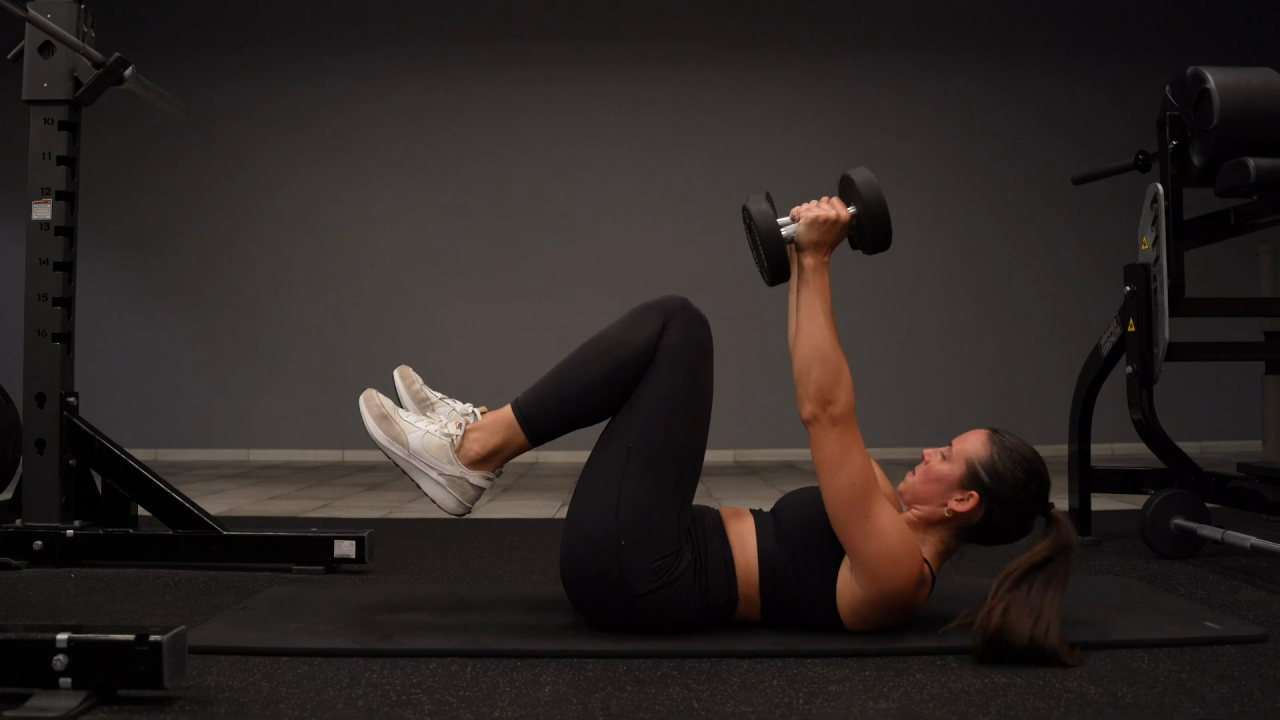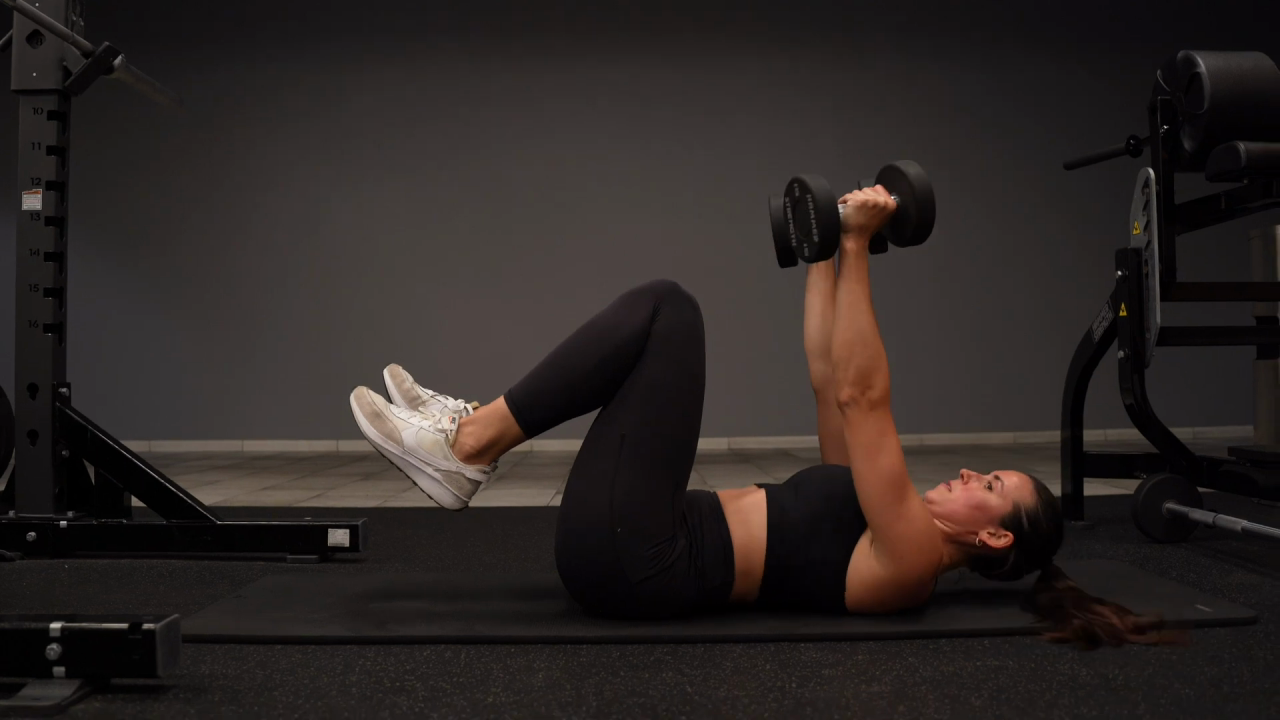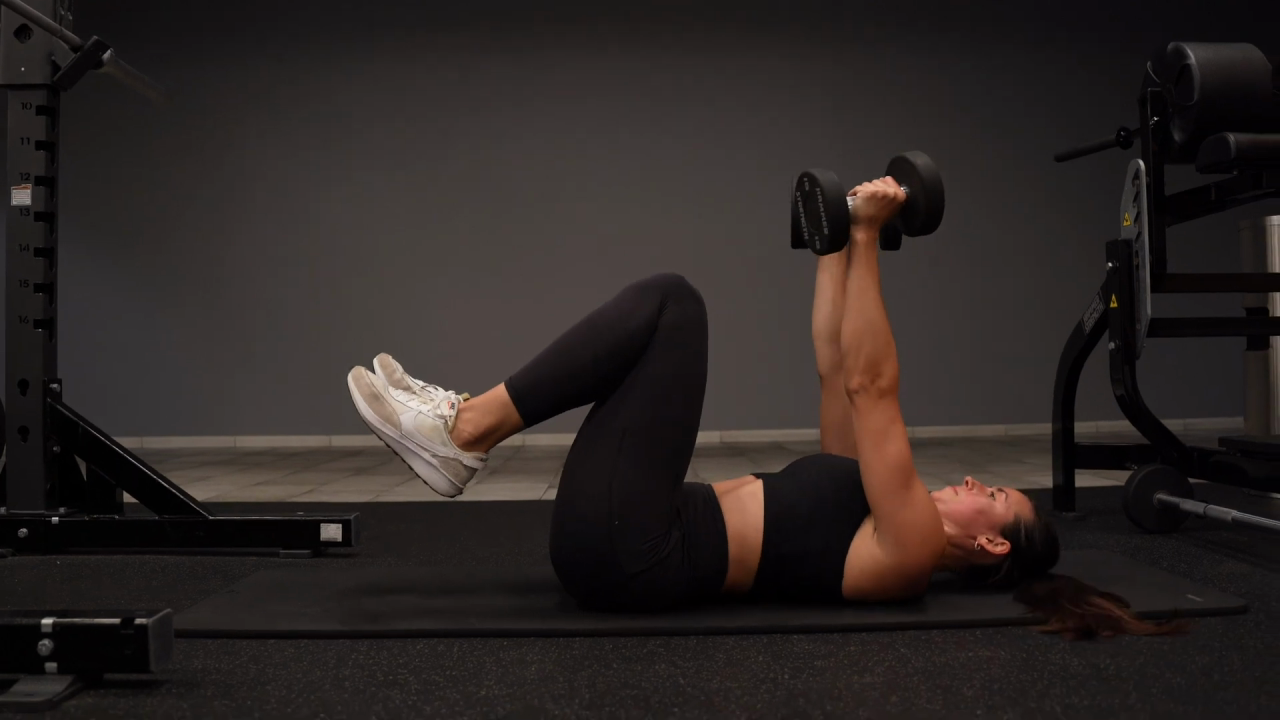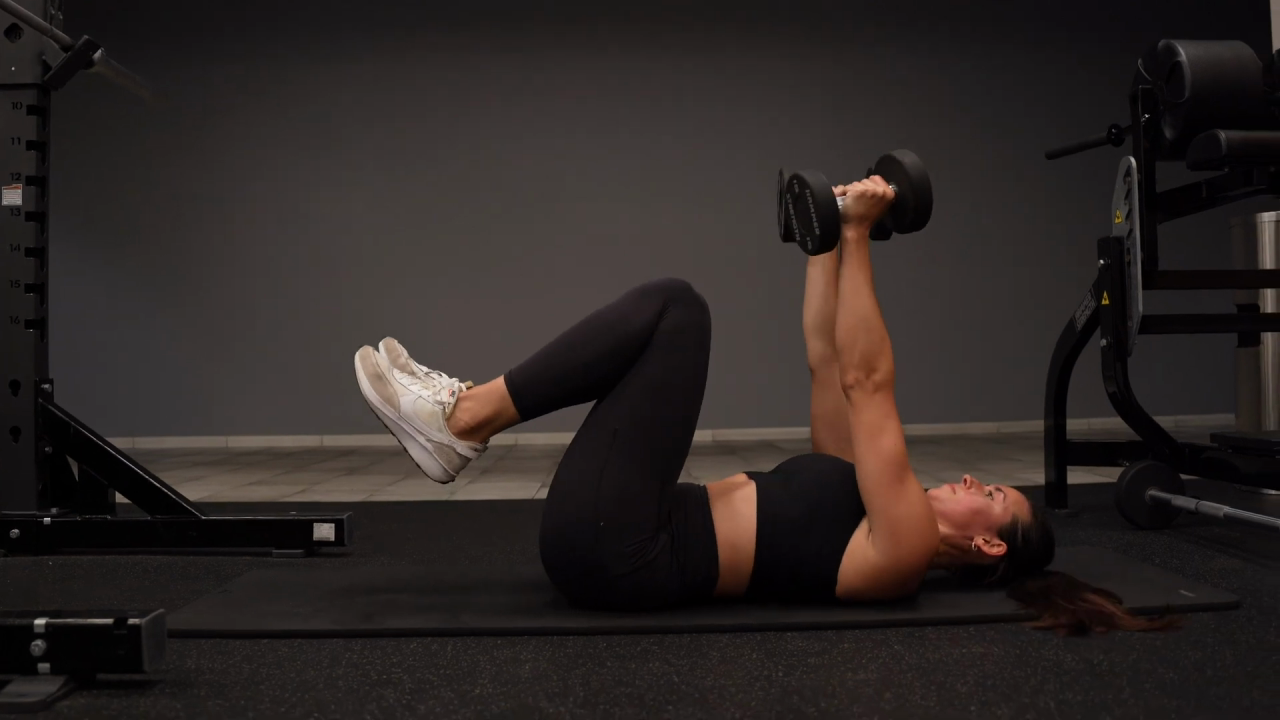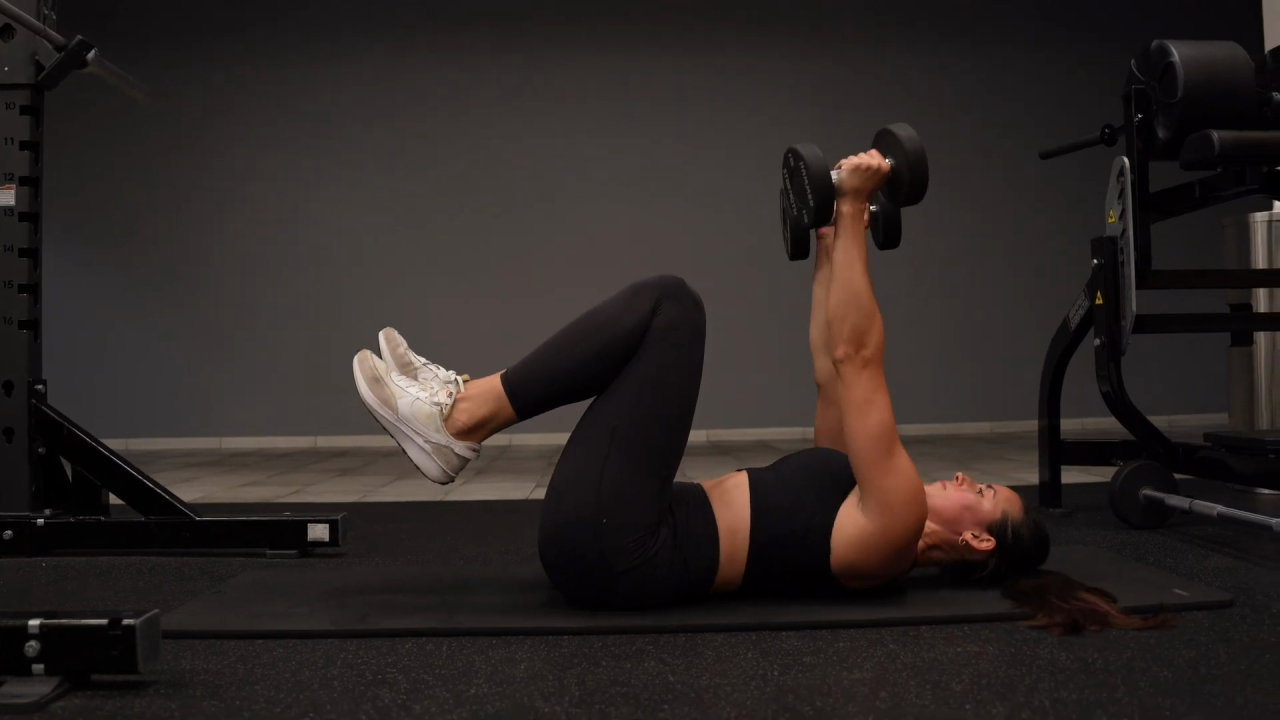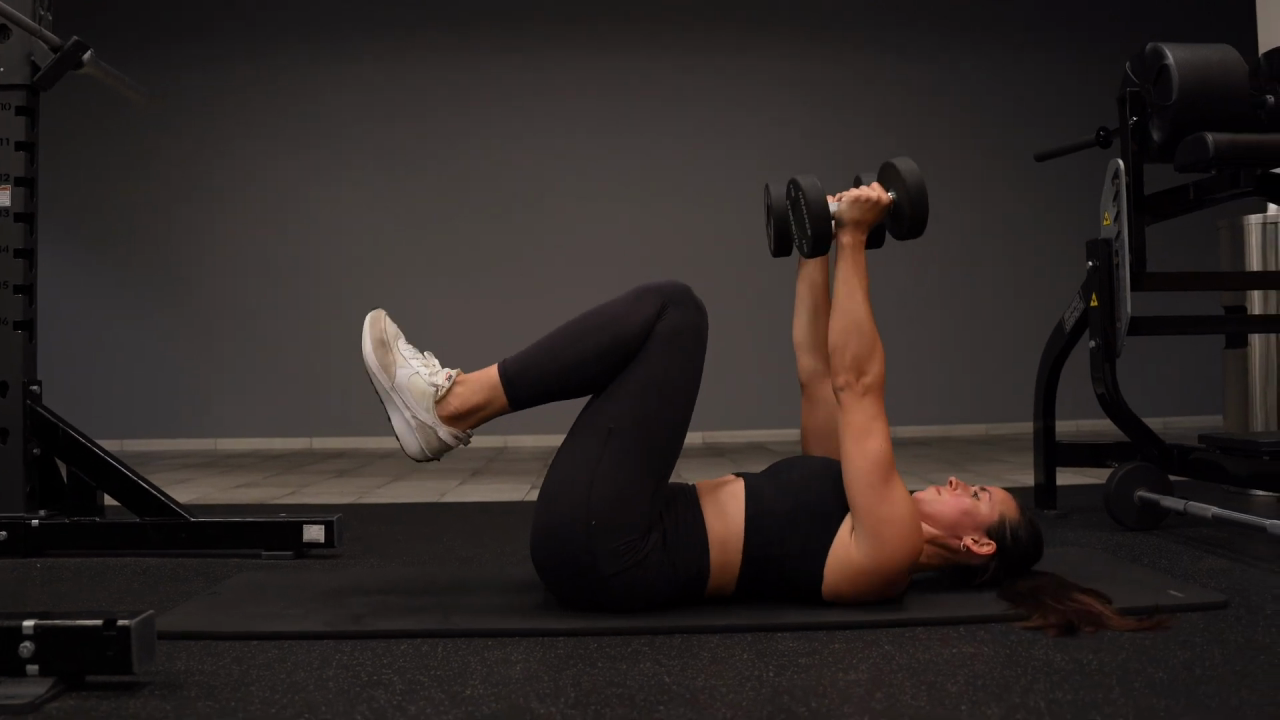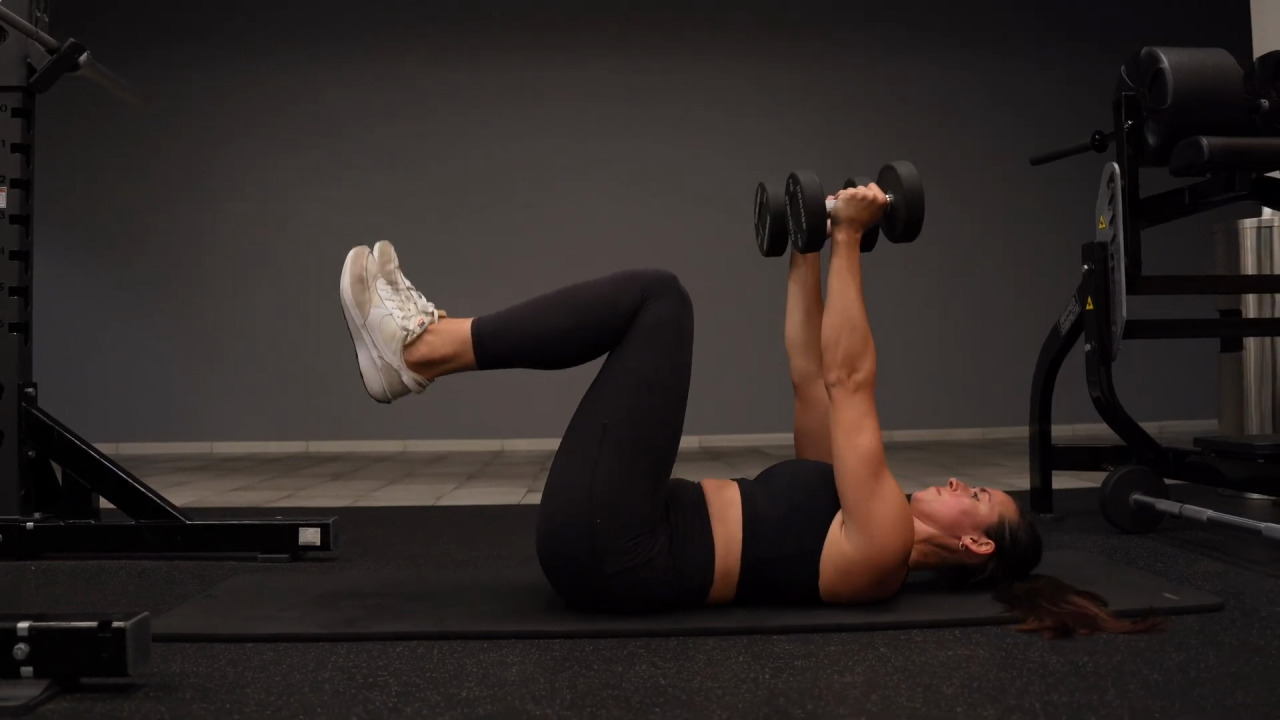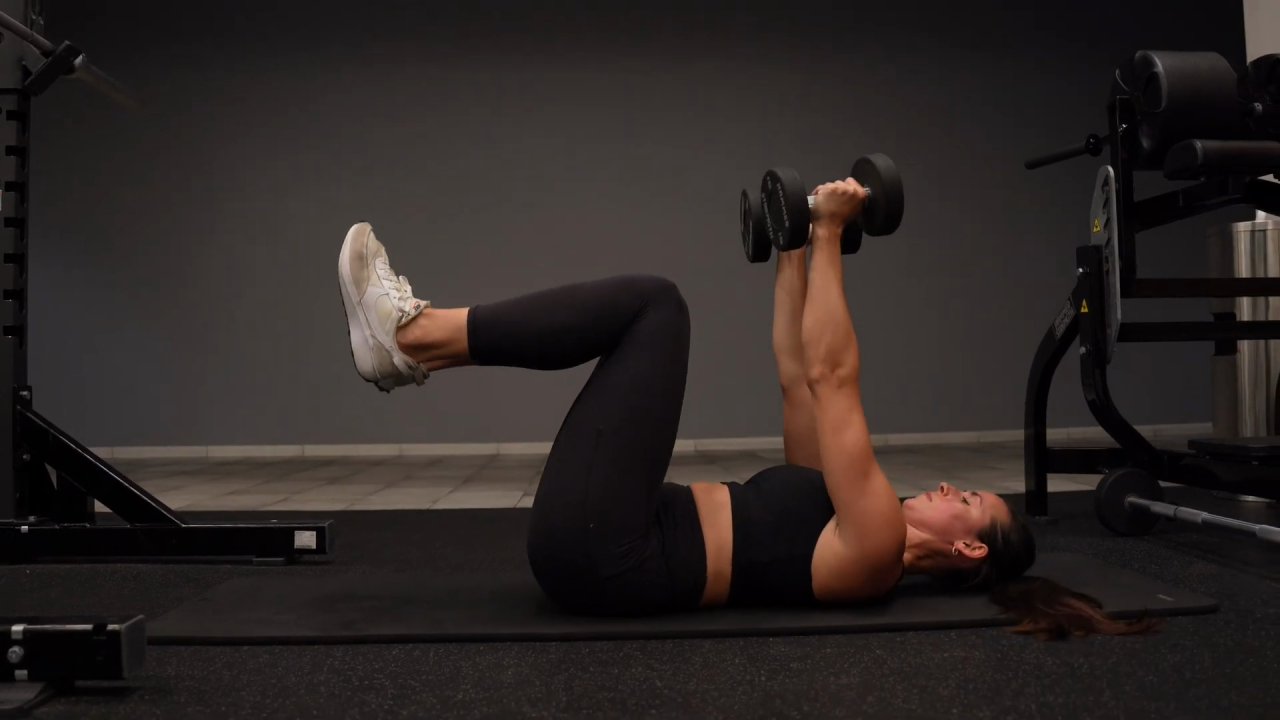
dt=0.3s
person 1, frame 1
left shoulder: (897, 571)
right shoulder: (898, 520)
left elbow: (825, 412)
right elbow: (828, 398)
left wrist: (817, 263)
right wrist: (802, 263)
left hip: (631, 574)
right hip: (641, 567)
left knee: (674, 325)
right knee: (669, 338)
left ankle: (474, 453)
right ankle: (480, 436)
person 1, frame 2
left shoulder: (912, 559)
right shoulder: (881, 522)
left elbow: (862, 398)
right elbow: (827, 381)
left wrist: (856, 247)
right wrist: (821, 256)
left hip: (631, 564)
right hip: (631, 553)
left knee: (665, 309)
right knee: (657, 327)
left ankle: (469, 448)
right ankle: (471, 432)
person 1, frame 3
left shoulder: (912, 549)
right shoulder: (877, 513)
left elbow: (873, 386)
right elbow: (835, 368)
left wrist: (867, 237)
right wrist: (834, 241)
left hip: (626, 552)
right hip: (626, 541)
left knee: (669, 304)
right knee: (660, 320)
left ankle: (467, 433)
right ankle: (466, 424)
person 1, frame 4
left shoulder: (907, 544)
right shoulder: (862, 501)
left elbow: (868, 384)
right elbow: (824, 362)
left wrist: (858, 235)
right wrist: (825, 242)
left hip: (612, 554)
right hip: (610, 542)
left knee: (675, 308)
right knee: (666, 320)
left ankle: (464, 424)
right ankle: (463, 411)
person 1, frame 5
left shoulder: (894, 528)
right shoulder: (867, 505)
left elbow: (859, 361)
right elbow: (830, 374)
left wrist: (852, 213)
right wrist: (830, 243)
left hip: (611, 549)
right hip: (608, 541)
left knee: (669, 303)
right knee: (662, 314)
left ankle: (463, 424)
right ankle: (465, 406)
person 1, frame 6
left shoulder: (890, 549)
right shoulder: (857, 521)
left elbow: (858, 386)
right elbow: (818, 374)
left wrist: (853, 242)
right wrist: (815, 249)
left hip: (601, 551)
right hip: (599, 541)
left knee: (673, 310)
right knee: (661, 322)
left ankle: (451, 408)
right ankle: (450, 397)
person 1, frame 7
left shoulder: (883, 547)
right shoulder: (853, 517)
left elbow: (851, 381)
right elbow: (810, 376)
left wrist: (847, 240)
right wrist: (806, 249)
left hip: (608, 552)
right hip: (608, 541)
left knee: (656, 297)
right knee: (649, 309)
left ankle: (422, 351)
right ankle: (429, 341)
person 1, frame 8
left shoulder: (874, 549)
right shoulder: (846, 522)
left elbow: (833, 380)
right elbow: (796, 376)
left wrist: (829, 236)
right wrist: (792, 250)
left hip: (600, 555)
right hip: (600, 543)
left knee: (654, 303)
right knee: (645, 317)
left ankle: (413, 334)
right ankle: (419, 341)
